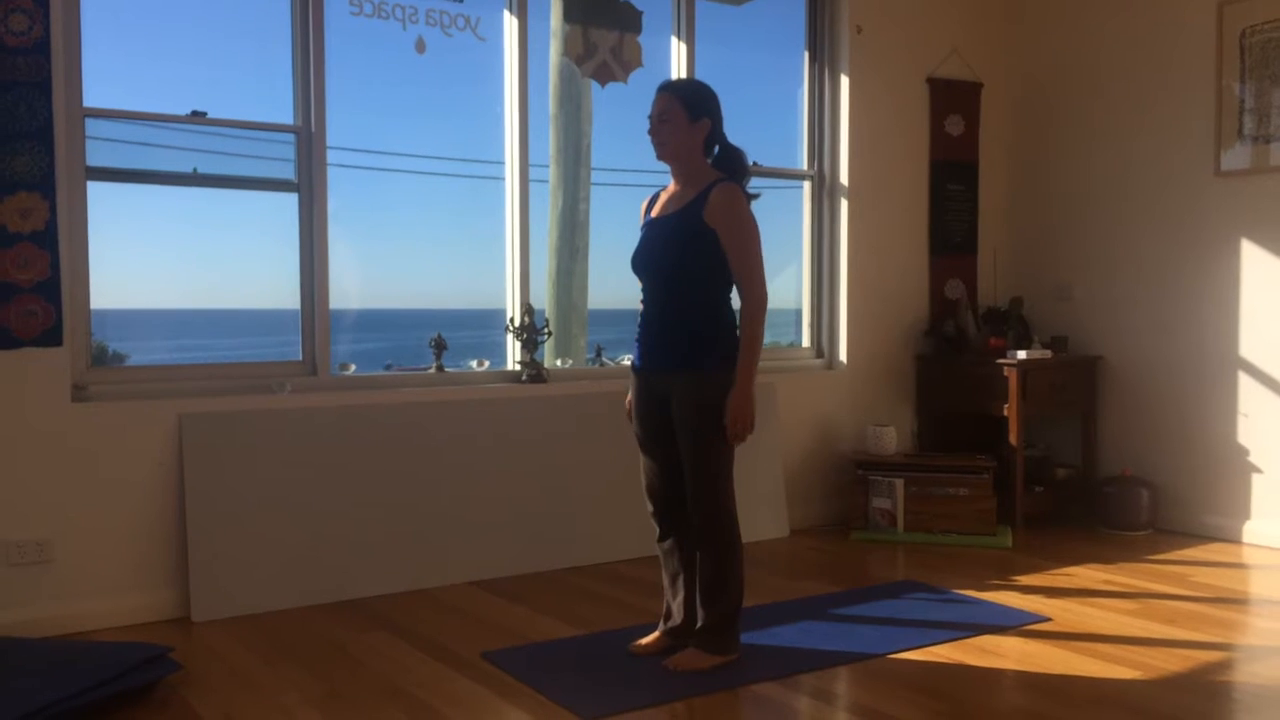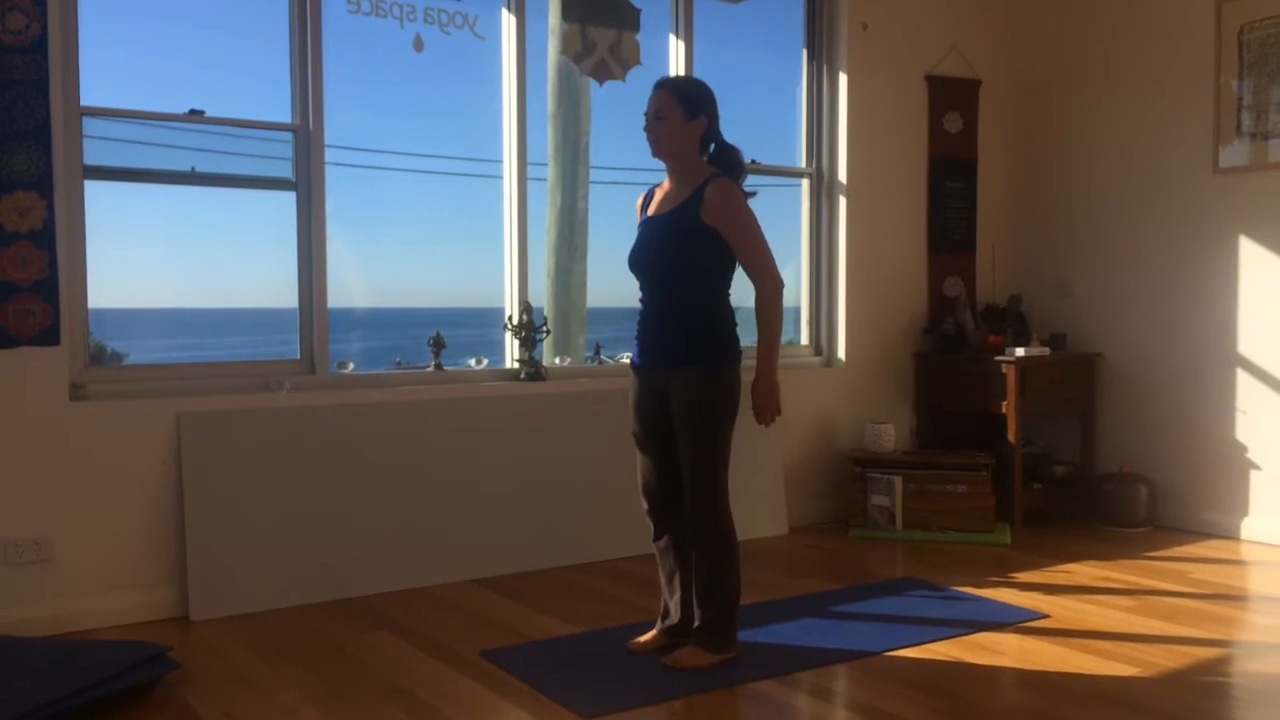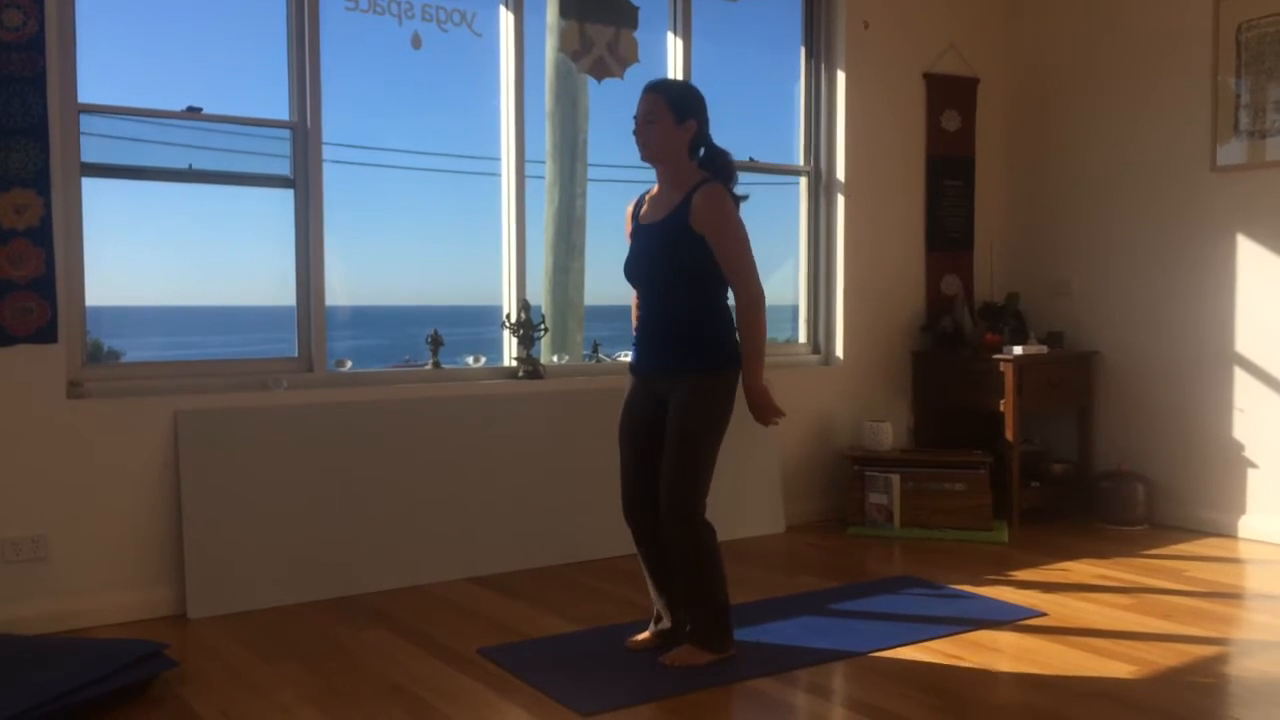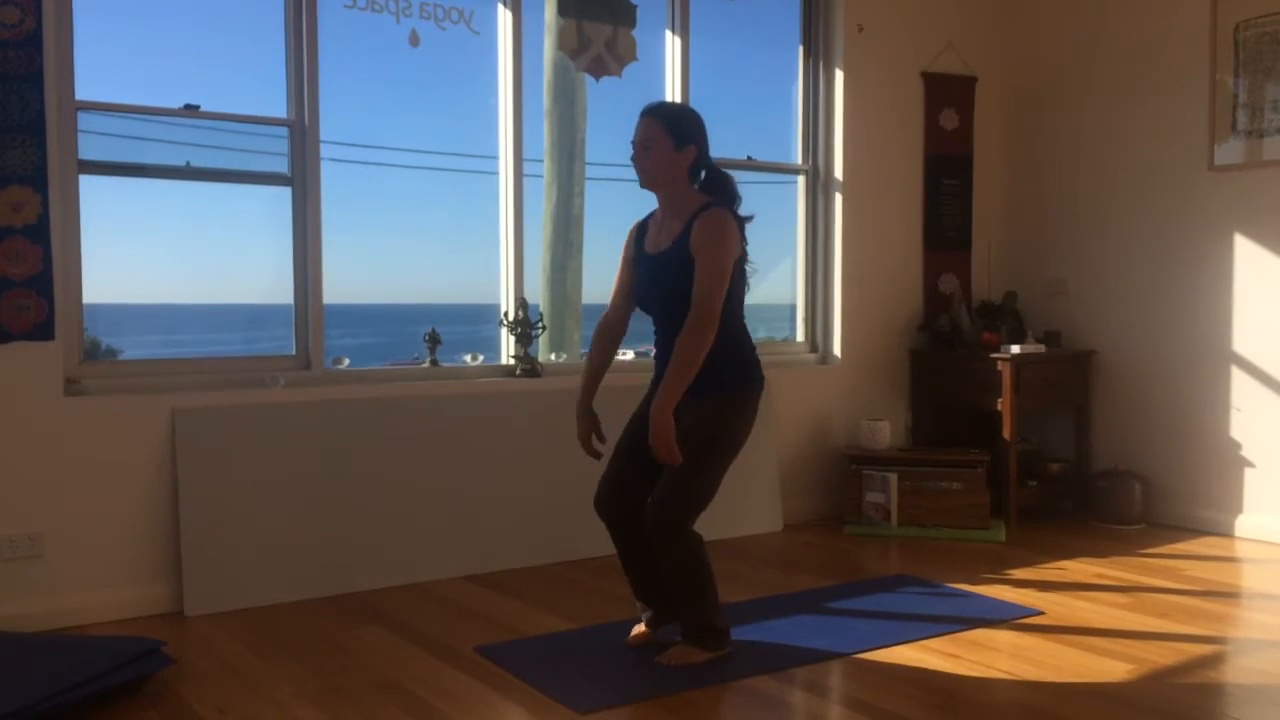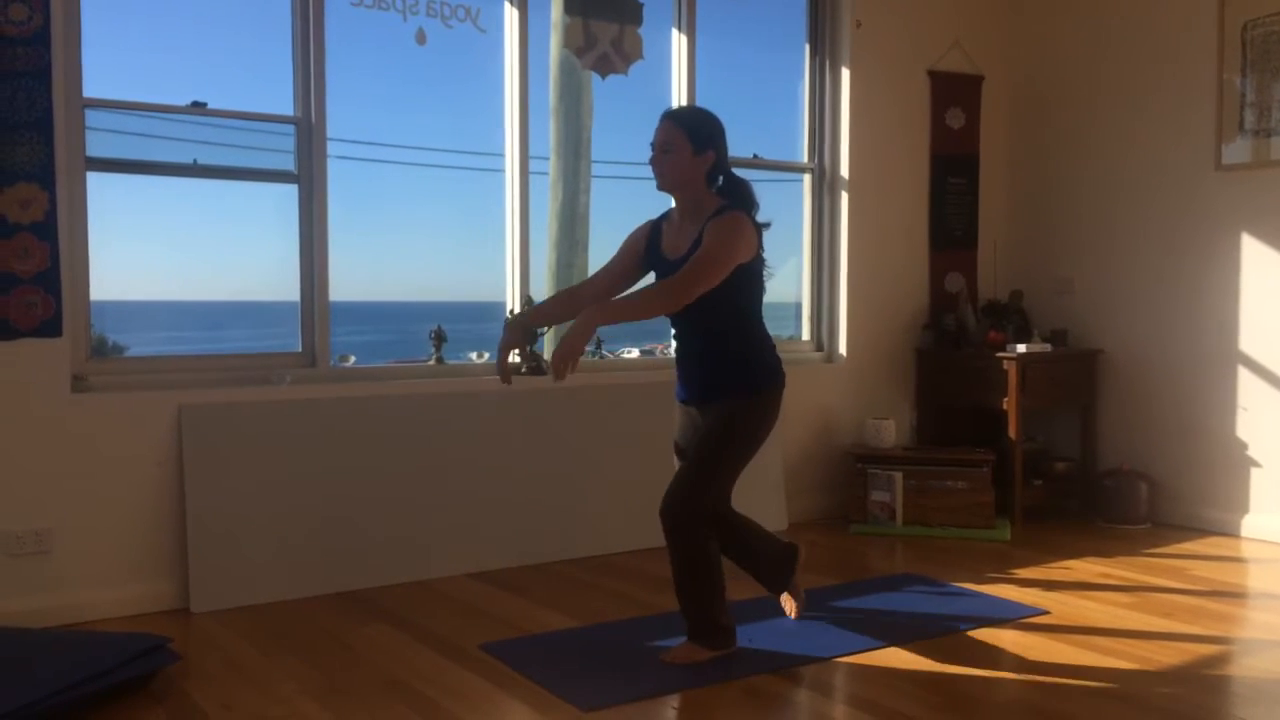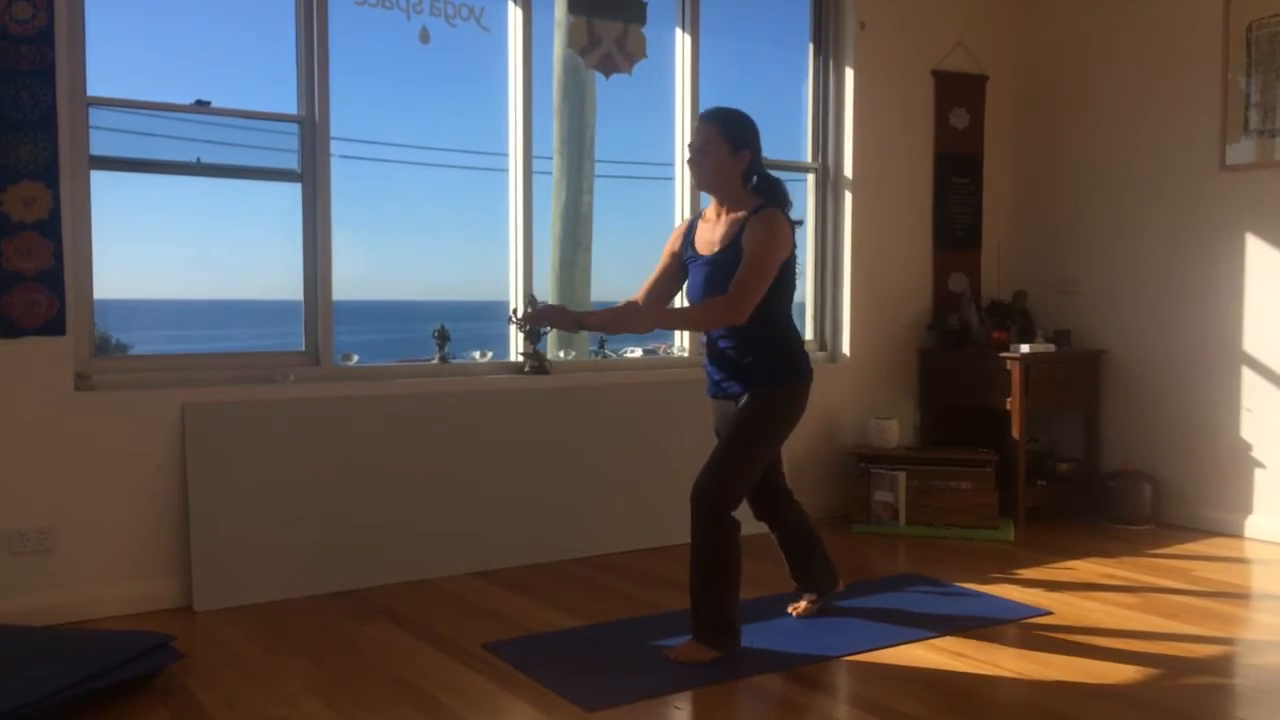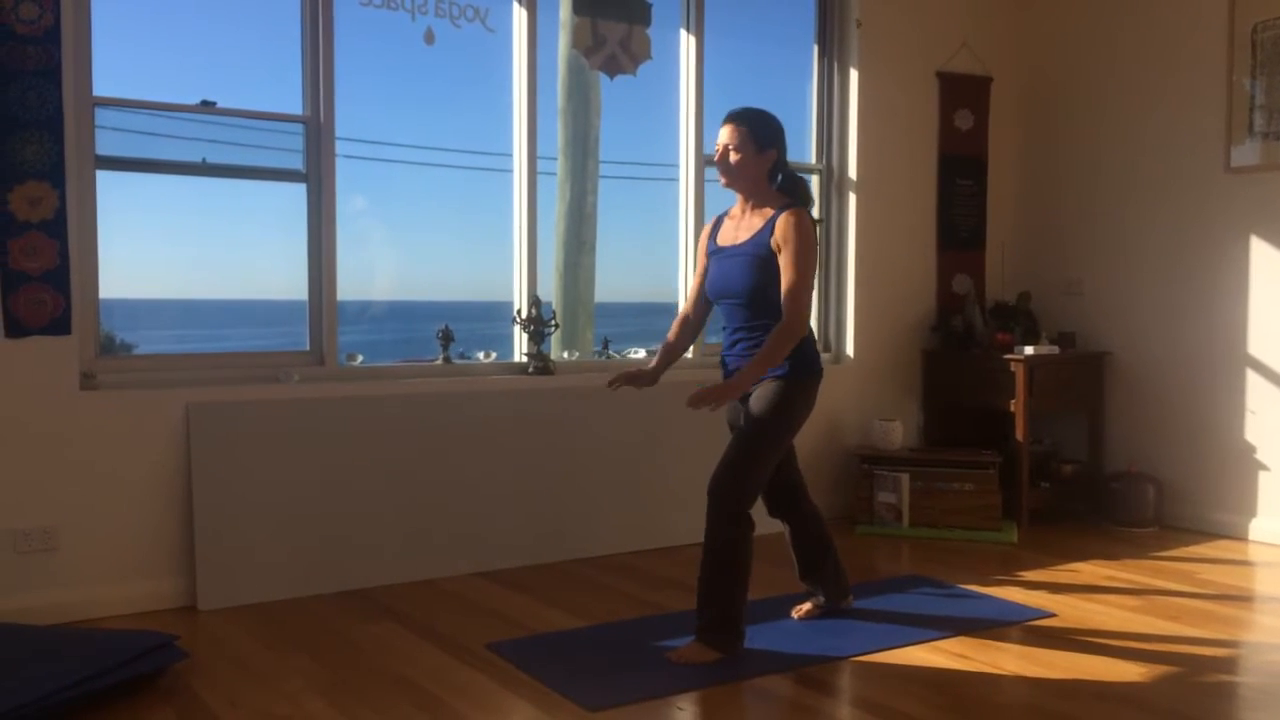
dt=0.7s
person 1, frame 1
left shoulder: (724, 200)
right shoulder: (654, 204)
left elbow: (754, 297)
left wrist: (743, 386)
right wrist: (635, 379)
left hip: (705, 373)
right hip: (653, 373)
left knee: (709, 504)
right knee: (666, 505)
left ankle: (718, 636)
right ankle: (679, 623)
person 1, frame 2
left shoulder: (719, 195)
right shoulder: (648, 200)
left elbow: (769, 284)
left wrist: (767, 373)
left hip: (705, 368)
right hip: (650, 367)
left knee: (704, 501)
right knee: (661, 501)
left ankle: (715, 634)
right ankle: (675, 620)
person 1, frame 3
left shoulder: (710, 201)
right shoulder: (638, 210)
left elbow: (749, 294)
left wrist: (752, 381)
left hip: (703, 375)
right hip: (650, 376)
left knee: (679, 506)
right knee: (639, 503)
left ankle: (711, 634)
right ankle: (671, 620)
person 1, frame 4
left shoulder: (715, 224)
right shoulder: (640, 234)
left elbow: (703, 322)
right elbow: (613, 322)
left wrist: (665, 410)
right wrist: (585, 400)
left hip: (724, 391)
right hip: (669, 388)
left knee: (668, 514)
right knee: (614, 499)
left ankle: (706, 634)
right ankle: (662, 606)
person 1, frame 5
left shoulder: (733, 226)
right shoulder: (653, 234)
left elbow: (676, 294)
right elbow: (588, 290)
left wrist: (592, 321)
right wrist: (526, 320)
left hip: (747, 392)
right hip: (695, 395)
left knee: (682, 510)
right knee: (707, 511)
left ankle: (711, 635)
right ankle: (782, 565)
person 1, frame 6
left shoulder: (768, 224)
right shoulder: (689, 232)
left elbow: (736, 307)
right elbow: (642, 308)
left wrist: (657, 319)
right wrist: (578, 319)
left hip: (776, 383)
right hip: (726, 387)
left knee: (710, 497)
right knee: (767, 493)
left ankle: (715, 633)
right ankle: (820, 581)
person 1, frame 7
left shoulder: (790, 223)
right shoulder: (714, 230)
left elbow: (794, 319)
right elbow: (693, 313)
left wrist: (739, 384)
right wrist: (654, 370)
left hip: (784, 378)
right hip: (741, 380)
left knee: (727, 492)
right knee: (782, 489)
left ankle: (719, 633)
right ankle: (830, 588)
